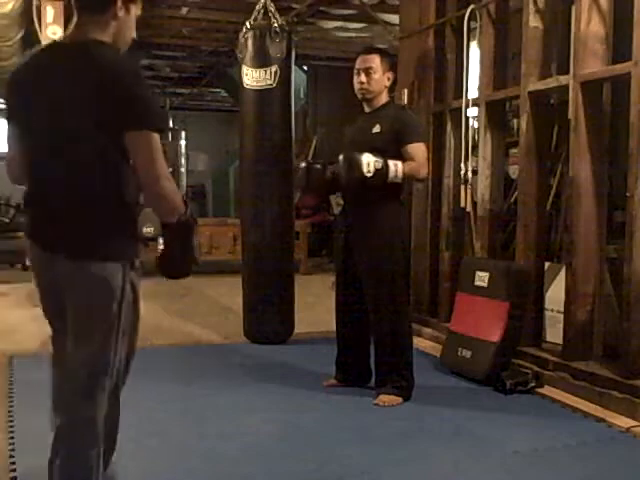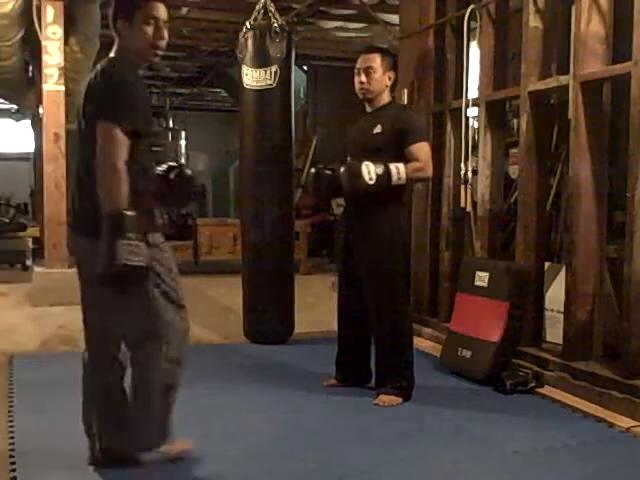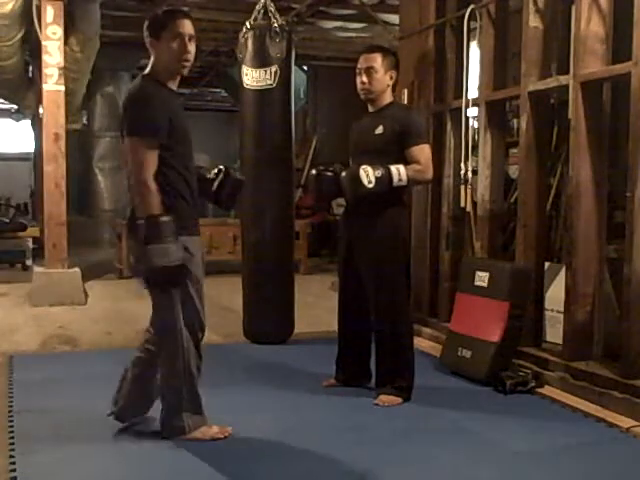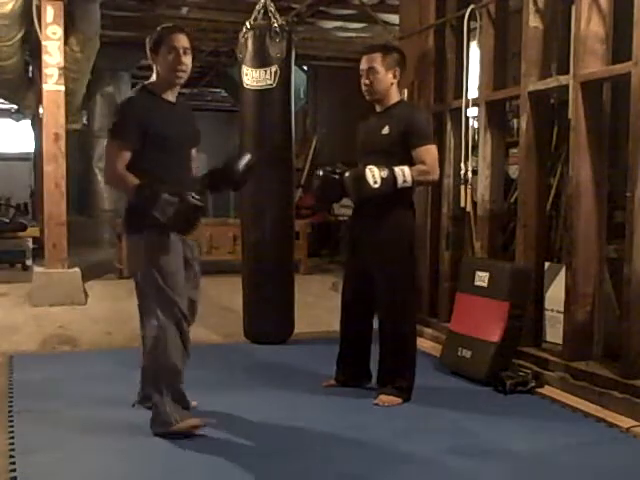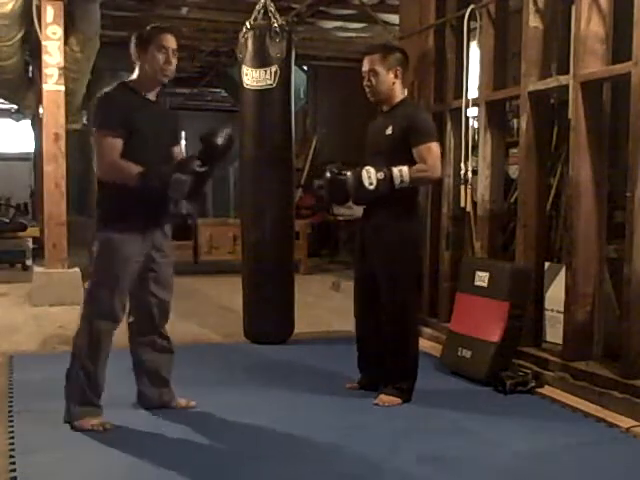
dt=0.5s
person 1, frame 1
left shoulder: (26, 72)
right shoulder: (122, 77)
left elbow: (16, 170)
right elbow: (154, 178)
right wrist: (180, 227)
left hip: (46, 244)
right hip: (102, 251)
left knee: (70, 363)
right knee: (95, 375)
person 1, frame 2
left shoulder: (101, 79)
right shoulder: (123, 83)
right elbow: (111, 165)
right wrist: (122, 232)
left hip: (89, 232)
right hip: (116, 233)
left knee: (103, 342)
right knee: (162, 330)
left ankle: (106, 442)
right ankle: (147, 438)
person 1, frame 3
left shoulder: (164, 96)
right shoulder: (148, 98)
right elbow: (142, 178)
left wrist: (204, 184)
right wrist: (159, 238)
left hip: (174, 230)
right hip: (167, 233)
left knee: (166, 322)
right knee: (184, 325)
left ankle: (131, 401)
right ankle: (182, 420)
person 1, frame 4
left shoulder: (185, 114)
right shoulder: (135, 108)
right elbow: (113, 172)
left wrist: (216, 179)
right wrist: (154, 201)
left hip: (179, 228)
right hip: (150, 229)
left knee: (179, 310)
right knee: (168, 315)
left ankle: (155, 391)
right ankle: (169, 412)
person 1, frame 5
left shoulder: (166, 114)
right shoulder: (114, 102)
left elbow: (176, 167)
right elbow: (107, 164)
right wrist: (158, 178)
left hip: (155, 226)
right hip: (118, 227)
left knee: (154, 313)
right knee: (102, 314)
left ankle: (155, 390)
right ankle: (82, 404)
person 2, frame 1
left shoulder: (401, 119)
right shoulder: (354, 126)
left elbow: (420, 168)
left wrist: (379, 168)
right wrist: (333, 178)
left hip: (385, 219)
right hip: (352, 217)
left knee: (388, 303)
right knee: (349, 299)
left ankle: (396, 382)
right ankle: (351, 371)
person 2, frame 2
left shoulder: (403, 119)
right shoulder: (357, 126)
left elbow: (424, 168)
left wrist: (382, 173)
right wrist: (335, 181)
left hip: (387, 221)
right hip: (354, 219)
left knee: (389, 303)
right knee: (351, 300)
left ankle: (396, 382)
right ankle: (351, 371)
person 2, frame 3
left shoulder: (405, 119)
right shoulder: (359, 126)
left elbow: (425, 170)
left wrist: (383, 174)
right wrist: (337, 182)
left hip: (387, 222)
right hip: (355, 219)
left knee: (389, 304)
right knee: (352, 301)
left ankle: (396, 383)
right ankle: (351, 371)
person 2, frame 4
left shoulder: (412, 118)
right shoulder: (367, 124)
left elbow: (430, 171)
left wrist: (387, 176)
right wrist: (342, 182)
left hip: (394, 222)
right hip: (363, 220)
left knee: (395, 304)
right knee: (354, 301)
left ankle: (397, 383)
right ankle: (352, 371)
person 2, frame 5
left shoulder: (414, 117)
right shoulder: (376, 122)
left elbow: (432, 170)
left wrist: (384, 177)
right wrist: (356, 183)
left hip: (400, 222)
right hip: (373, 219)
left knee: (398, 304)
right knee: (368, 301)
left ankle: (399, 384)
right ankle: (374, 374)
